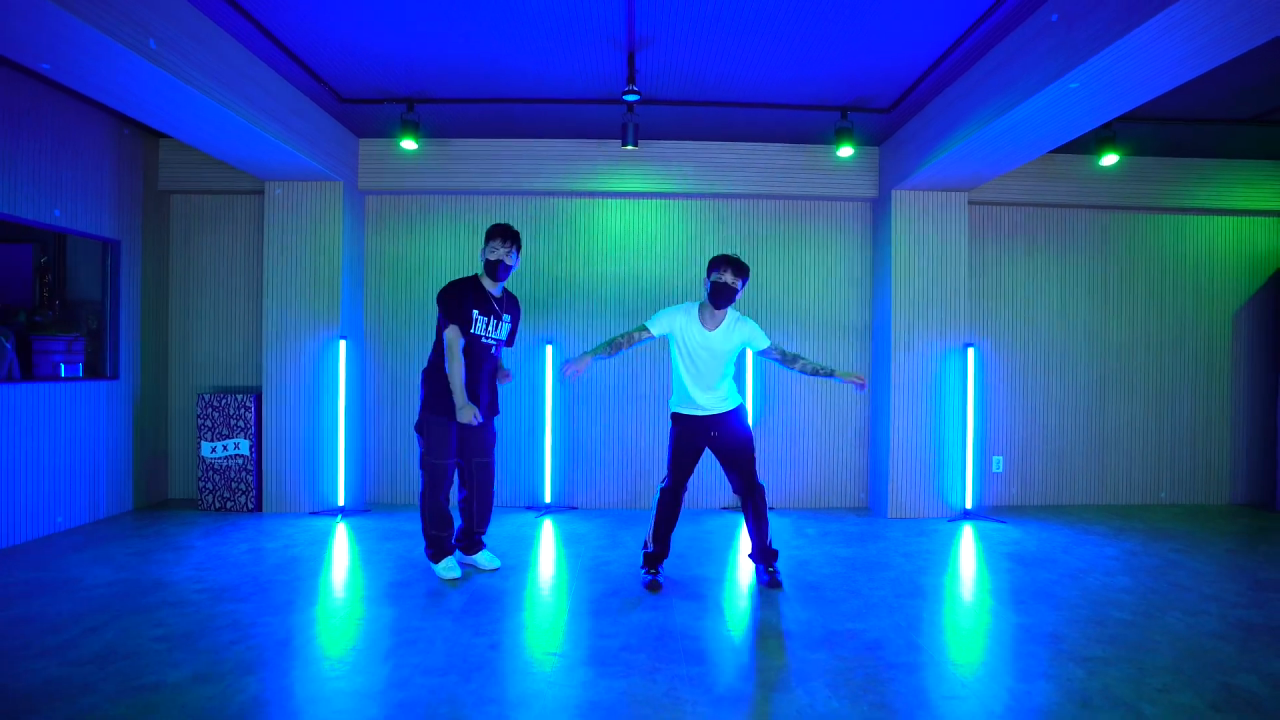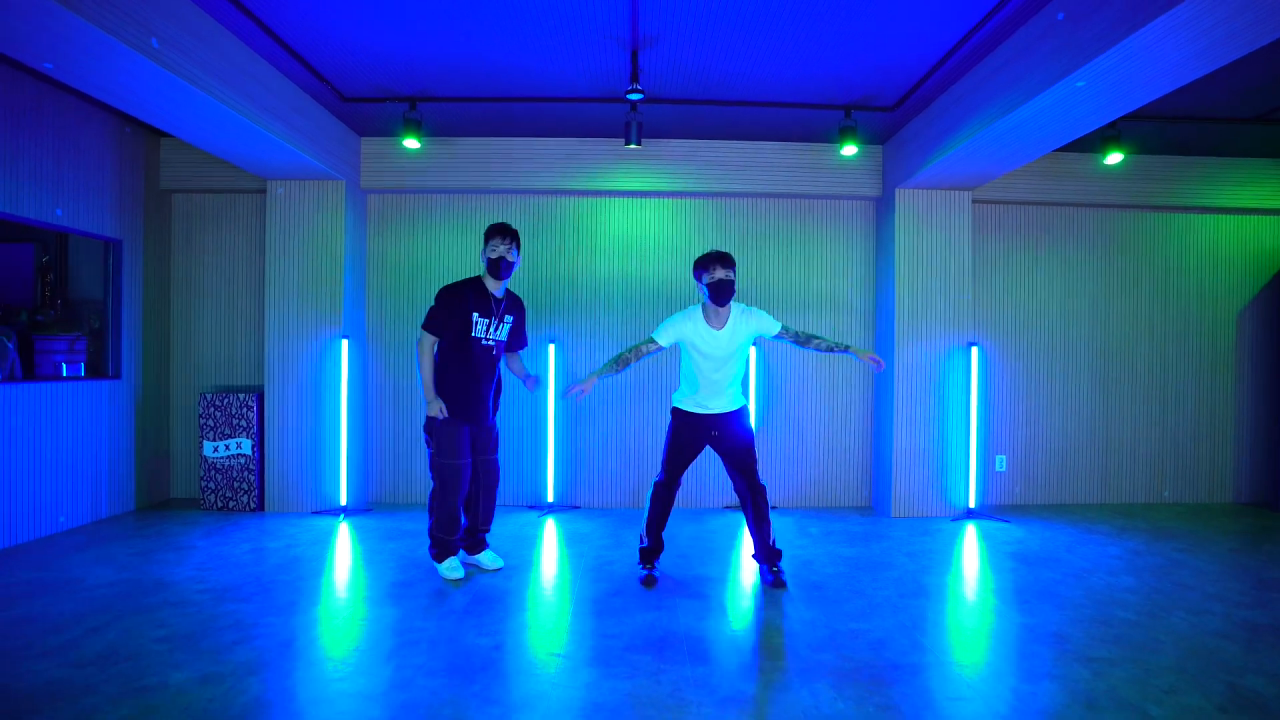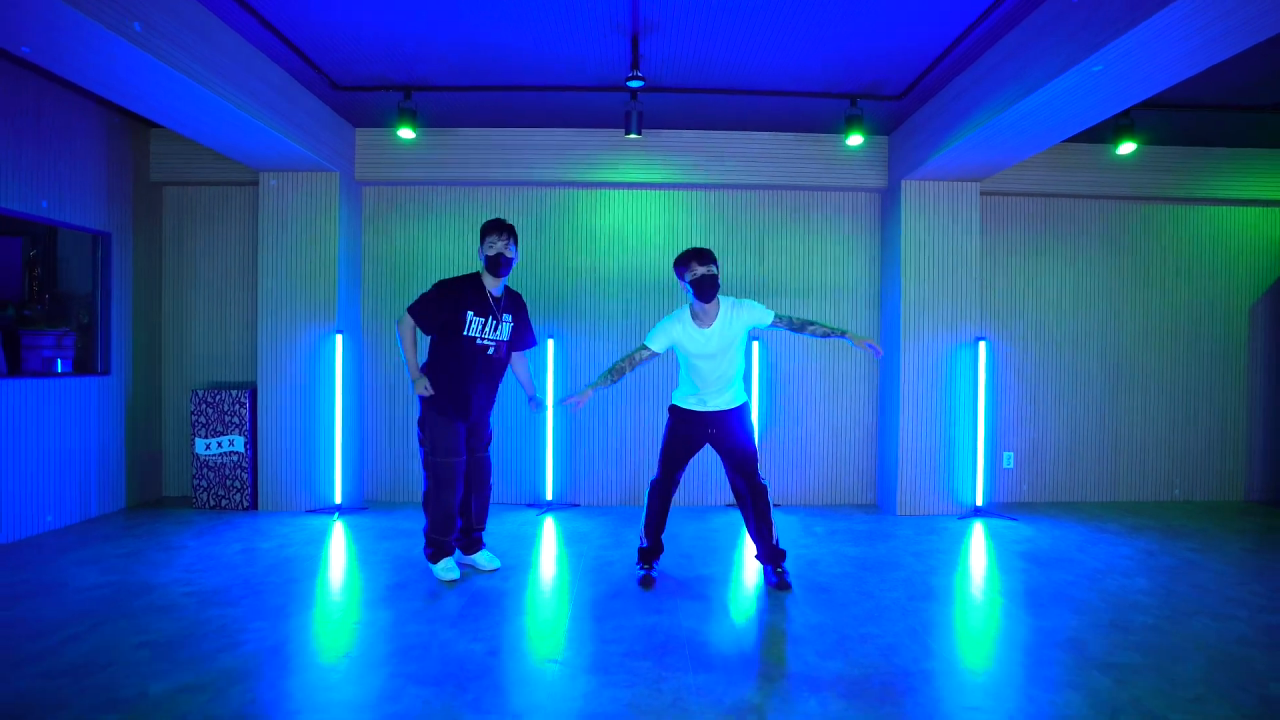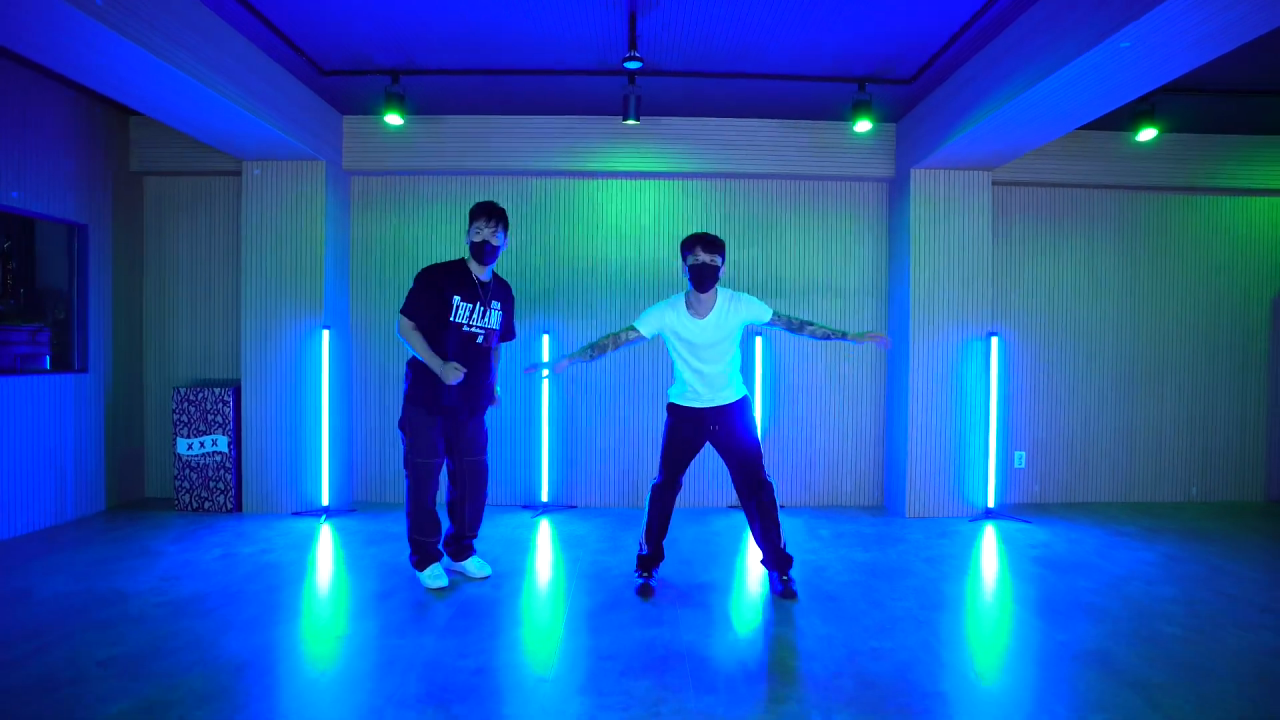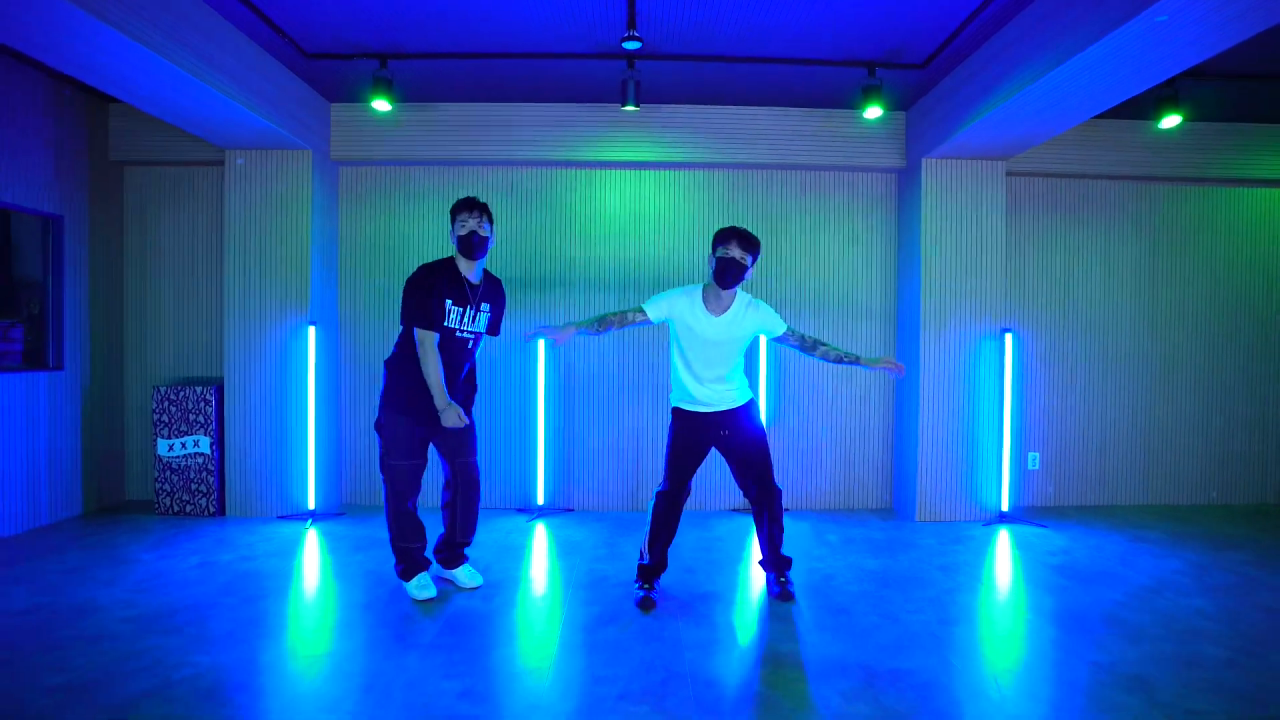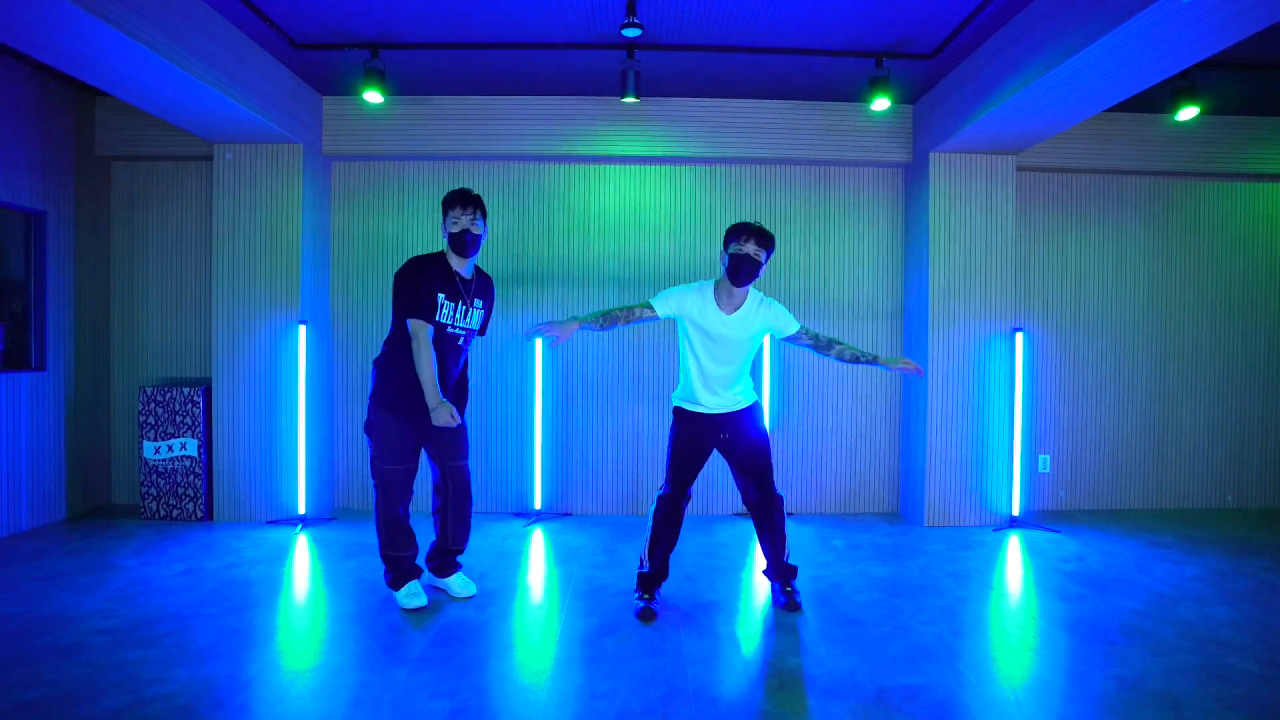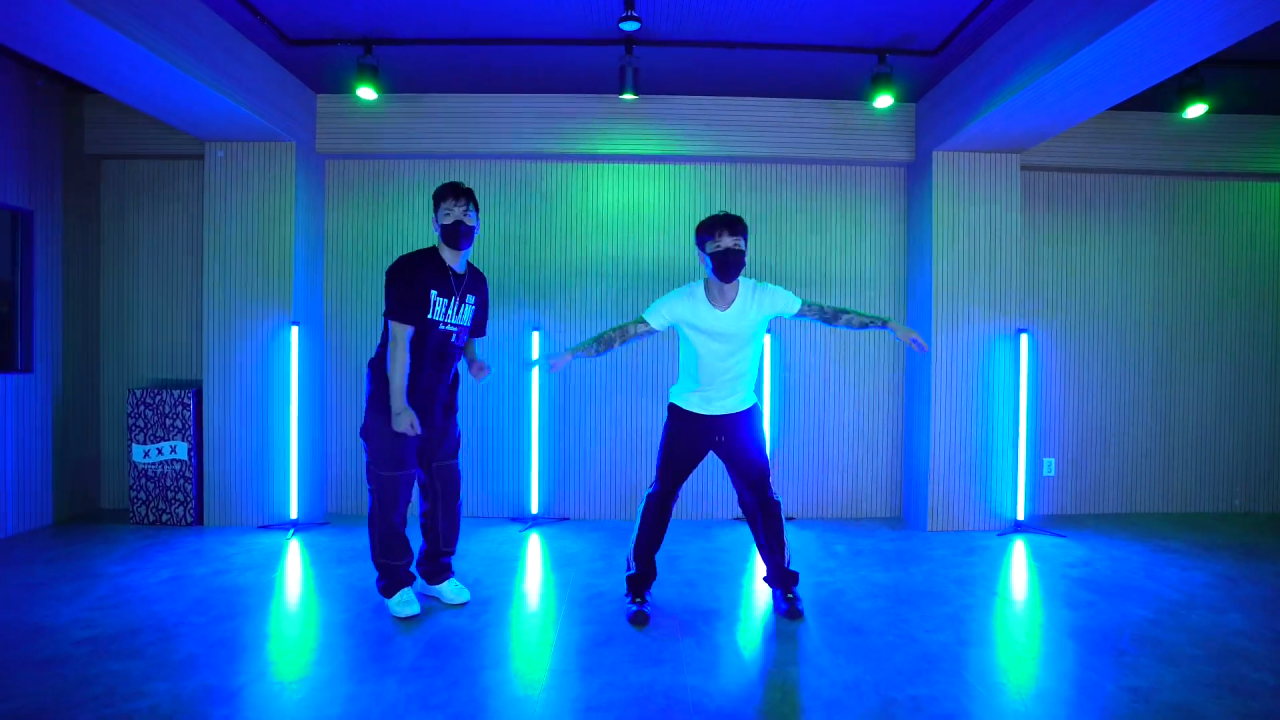
dt=0.2s
person 1, frame 1
left shoulder: (510, 304)
right shoulder: (457, 292)
right elbow: (452, 347)
left wrist: (499, 369)
right wrist: (460, 402)
left hip: (482, 405)
right hip: (445, 406)
left knee: (480, 477)
right knee: (439, 478)
left ankle: (470, 545)
right ankle: (440, 551)
person 1, frame 2
left shoulder: (514, 306)
right shoulder: (456, 295)
right elbow: (426, 344)
left wrist: (529, 379)
right wrist: (430, 396)
left hip: (484, 407)
right hip: (449, 405)
left knee: (485, 476)
right knee: (451, 479)
left ankle: (474, 544)
right ankle: (444, 551)
person 1, frame 3
left shoulder: (515, 304)
right shoulder: (452, 291)
left elbow: (518, 353)
right elbow: (406, 322)
left wrist: (531, 393)
right wrist: (416, 373)
left hip: (478, 405)
right hip: (441, 401)
left knee: (478, 474)
right knee: (446, 478)
left ankle: (470, 545)
right ankle: (439, 552)
person 1, frame 4
left shoulder: (502, 292)
right shoulder: (436, 278)
right elbow: (406, 326)
left wrist: (491, 386)
right wrist: (438, 366)
left hip: (470, 401)
right hip: (427, 398)
left knee: (472, 477)
right knee: (423, 479)
left ankle: (460, 551)
right ankle: (425, 558)
person 1, frame 5
left shoulder: (493, 289)
right shoulder: (427, 279)
right elbow: (426, 346)
right wrist: (442, 404)
left hip: (456, 402)
right hip: (406, 399)
left knee: (466, 481)
right knee: (402, 485)
left ankle: (451, 558)
right ankle: (412, 567)
person 1, frame 6
left shoulder: (484, 286)
right shoulder: (417, 272)
right elbow: (420, 338)
left wrist: (455, 395)
right wrist: (434, 401)
left hip: (448, 402)
right hip: (397, 400)
left knee: (457, 486)
right knee: (394, 490)
left ankle: (444, 566)
right ankle: (402, 575)
person 1, frame 7
left shoulder: (475, 282)
right shoulder: (410, 270)
right elbow: (398, 338)
left wrist: (473, 362)
right wrist: (398, 405)
left hip: (440, 405)
right hip: (395, 405)
left knee: (444, 490)
right knee: (391, 495)
left ankle: (434, 573)
right ankle: (394, 582)
person 2, frame 1
left shoulder: (743, 327)
right shoulder: (676, 317)
left elbow: (784, 356)
right elbow: (629, 338)
left wrist: (836, 374)
right wrist: (587, 357)
left hip: (729, 416)
right hip: (687, 417)
left knee: (750, 487)
right knee: (672, 487)
left ankle: (763, 559)
right ankle: (652, 561)
person 2, frame 2
left shoulder: (751, 319)
right shoulder: (682, 324)
left elbow: (798, 336)
right elbow: (638, 352)
left wrist: (851, 350)
right wrist: (594, 378)
left hip: (732, 415)
right hip: (688, 416)
left knee: (751, 487)
right knee: (666, 483)
left ankle: (768, 560)
right ankle: (649, 557)
person 2, frame 3
left shoulder: (743, 311)
right shoulder: (673, 326)
left elbow: (792, 323)
right elbow: (631, 360)
left wrist: (847, 336)
right wrist: (589, 389)
left hip: (732, 413)
right hip: (687, 413)
left knee: (750, 486)
right knee: (663, 482)
left ankle: (772, 561)
right ankle: (648, 558)
person 2, frame 4
left shoulder: (741, 306)
right shoulder: (666, 312)
left elbow: (793, 325)
right elbow: (617, 338)
left wrist: (850, 336)
right wrist: (567, 360)
left hip: (732, 409)
right hip: (685, 411)
left knee: (756, 485)
right knee: (665, 485)
left ankle: (778, 567)
right ankle: (647, 566)
person 2, frame 5
left shoulder: (756, 312)
right shoulder: (678, 301)
left elbow: (804, 343)
right elbow: (623, 318)
left wrist: (864, 362)
right wrist: (572, 328)
left hip: (739, 412)
right hip: (689, 414)
left knee: (765, 490)
right knee: (671, 492)
left ankle: (776, 568)
right ankle: (648, 575)
person 2, frame 6
left shoulder: (767, 311)
right shoulder: (687, 298)
left elbow: (819, 341)
right elbow: (629, 314)
left wrist: (883, 360)
right wrist: (574, 324)
left hip: (742, 415)
right hip: (691, 415)
left knee: (764, 498)
right knee: (672, 497)
left ankle: (781, 578)
right ankle: (648, 584)
person 2, frame 7
left shoulder: (764, 298)
right shoulder: (680, 304)
left elbow: (824, 313)
right elbow: (625, 333)
left wrist: (888, 324)
right wrist: (570, 354)
left hip: (740, 417)
right hip: (687, 417)
left knee: (761, 501)
right knee: (660, 496)
left ankle: (783, 585)
right ankle: (638, 588)
